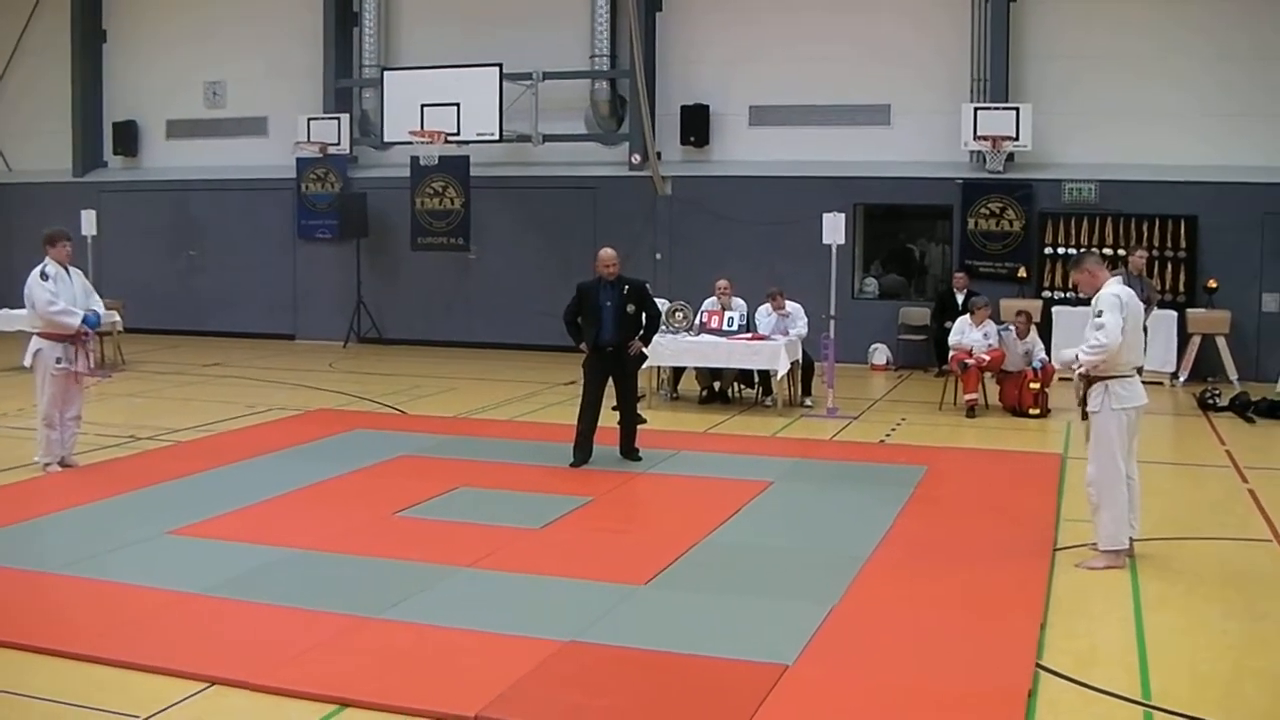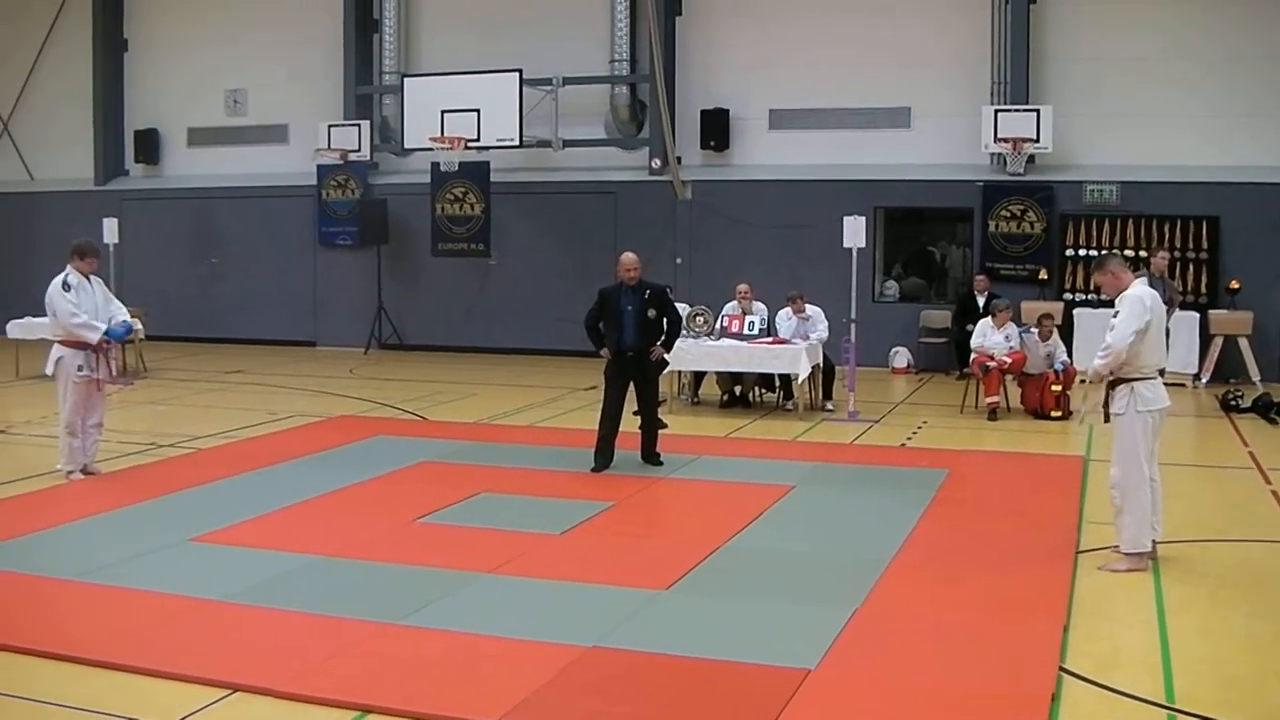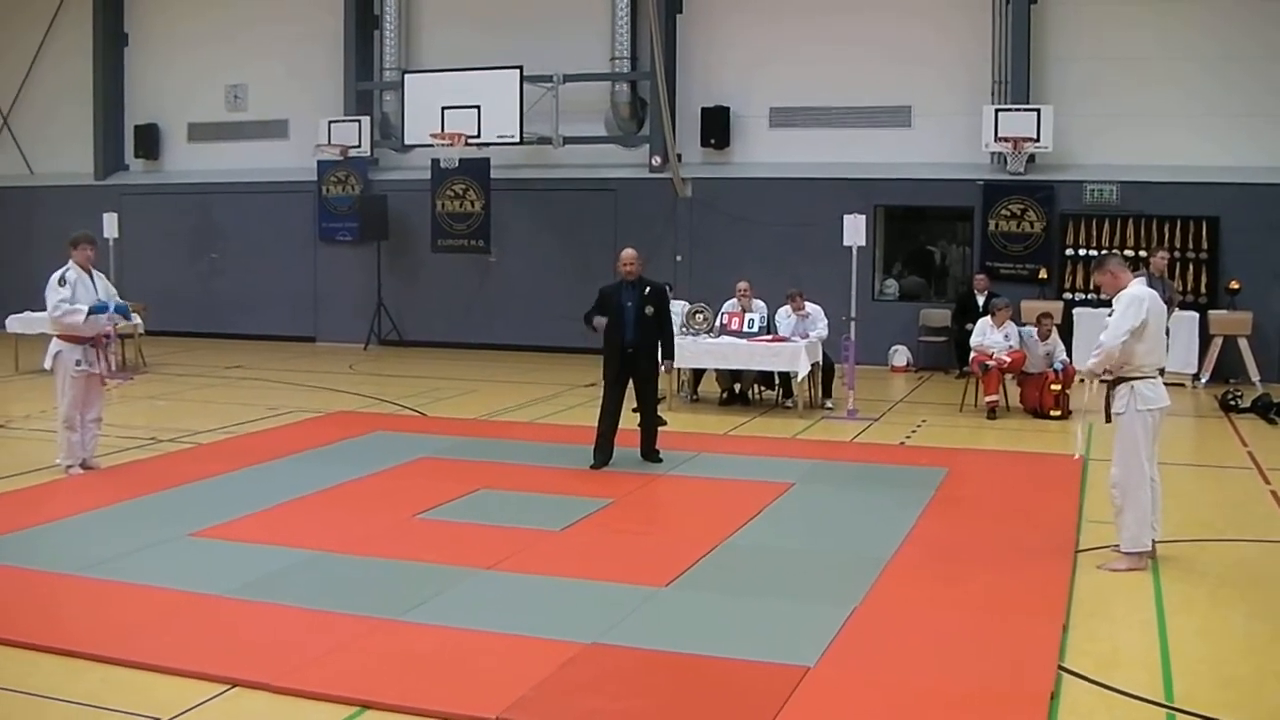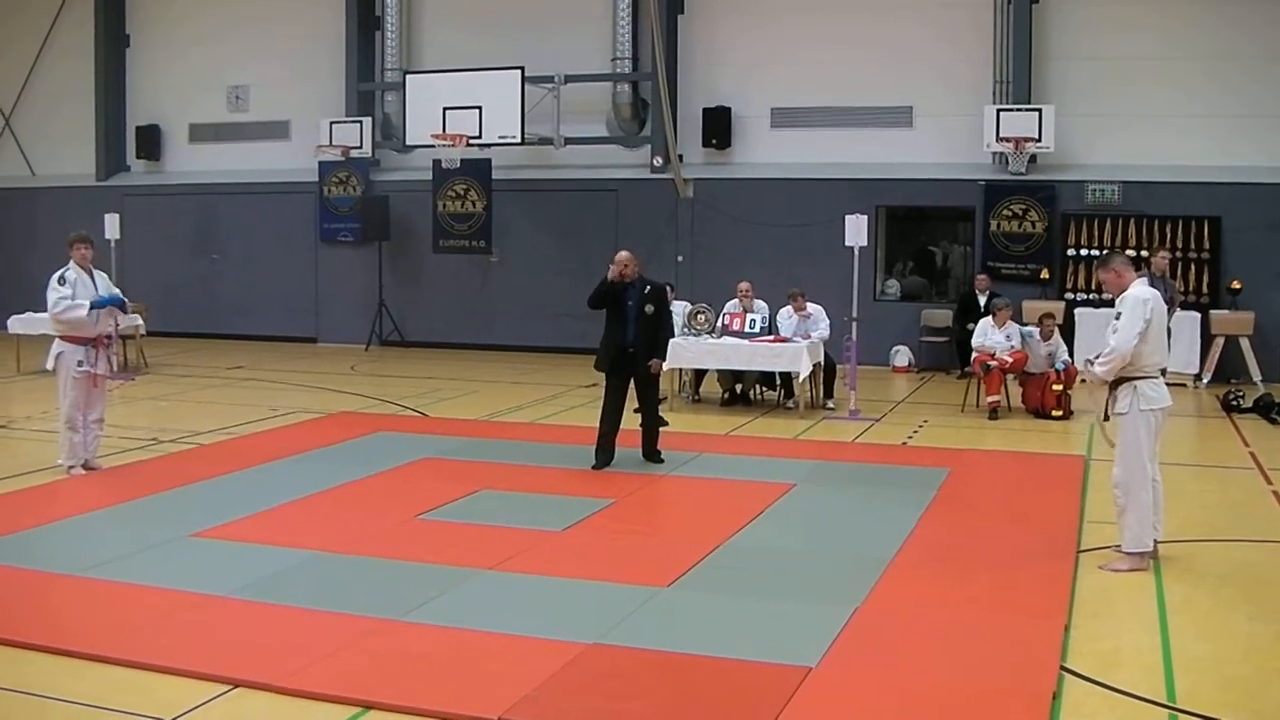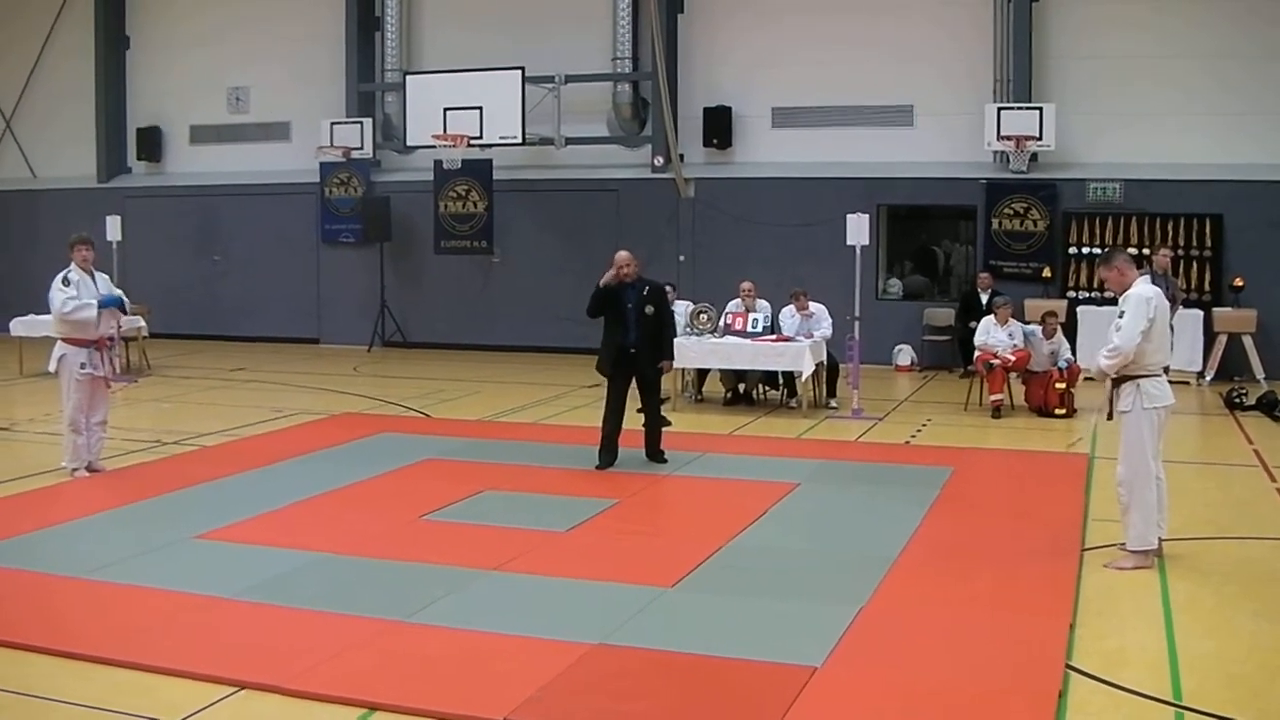
dt=0.4s
person 1, frame 1
left shoulder: (1109, 297)
right shoulder: (1126, 294)
left elbow: (1106, 343)
left wrist: (1074, 357)
right wrist: (1090, 364)
left hip: (1112, 393)
right hip: (1124, 388)
left knee: (1105, 471)
right knee: (1122, 468)
left ankle: (1113, 549)
right ankle: (1122, 538)
person 1, frame 2
left shoulder: (1134, 299)
right shoulder: (1148, 296)
left elbow: (1116, 344)
left wrist: (1097, 369)
right wrist: (1110, 368)
left hip: (1135, 395)
right hip: (1145, 390)
left knee: (1128, 474)
right knee: (1144, 470)
left ankle: (1135, 552)
right ankle: (1145, 540)
person 1, frame 3
left shoulder: (1131, 298)
right shoulder: (1149, 296)
left elbow: (1110, 343)
left wrist: (1092, 367)
right wrist: (1109, 366)
left hip: (1135, 394)
right hip: (1146, 389)
left knee: (1129, 472)
right knee: (1143, 469)
left ankle: (1135, 551)
right ankle: (1144, 539)
person 1, frame 4
left shoulder: (1134, 299)
right shoulder: (1150, 296)
left elbow: (1122, 347)
left wrist: (1099, 372)
right wrist: (1104, 363)
left hip: (1138, 394)
right hip: (1147, 389)
left knee: (1131, 473)
right knee: (1145, 469)
left ankle: (1137, 552)
right ankle: (1146, 540)
person 1, frame 5
left shoulder: (1137, 297)
right shoulder: (1151, 294)
left elbow: (1124, 345)
left wrist: (1103, 366)
right wrist: (1112, 365)
left hip: (1140, 393)
right hip: (1150, 388)
left knee: (1134, 471)
right knee: (1148, 467)
left ankle: (1141, 550)
right ankle: (1150, 538)
person 2, frame 1
left shoulder: (76, 275)
right shoulder: (42, 275)
left elbow: (94, 299)
right elbow: (49, 307)
left wrist: (94, 314)
right wrist: (82, 317)
left hip: (74, 347)
right hip: (50, 348)
left knee: (73, 406)
right knee: (50, 406)
left ankle: (65, 453)
right ankle: (49, 458)
person 2, frame 2
left shoulder: (96, 283)
right shoulder: (62, 284)
left elbow: (112, 306)
right elbow: (73, 320)
left wrist: (124, 323)
right wrist: (106, 331)
left hip: (94, 355)
right hip: (71, 355)
left knee: (94, 413)
right knee: (72, 414)
left ankle: (87, 461)
right ankle: (72, 465)
person 2, frame 3
left shoulder: (99, 278)
right shoulder: (62, 278)
left elbow: (113, 302)
right elbow: (56, 311)
left wrist: (120, 309)
right wrist: (89, 310)
left hip: (93, 349)
right hip: (69, 350)
left knee: (93, 408)
right knee: (70, 408)
left ankle: (86, 455)
right ankle: (70, 460)
person 2, frame 4
left shoulder: (101, 278)
right shoulder: (63, 277)
left elbow: (119, 301)
right elbow: (56, 309)
left wrist: (117, 302)
right wrist: (91, 305)
left hip: (96, 350)
right hip: (72, 350)
left knee: (95, 408)
right knee: (73, 409)
left ankle: (89, 456)
right ankle: (72, 460)
person 2, frame 5
left shoulder: (102, 279)
right shoulder: (65, 279)
left elbow: (116, 309)
right elbow: (64, 308)
left wrist: (119, 302)
right wrist: (98, 303)
left hip: (98, 352)
right hip: (74, 352)
left knee: (98, 410)
right knee: (75, 411)
left ankle: (92, 458)
right ankle: (76, 463)
person 3, frame 1
left shoulder: (636, 287)
right shoulder: (585, 289)
left elbow: (654, 314)
right elbow: (569, 316)
left wrist: (644, 340)
right wrist: (580, 341)
left hip: (625, 354)
right hip: (596, 355)
left knee: (628, 406)
right knee: (589, 405)
left ankle: (628, 448)
right ankle: (582, 452)
person 3, frame 2
left shoulder: (657, 293)
right shoulder: (607, 294)
left elbow: (675, 320)
right elbow: (590, 322)
left wrist: (665, 346)
right wrist: (601, 346)
left hip: (647, 360)
right hip: (617, 361)
left knee: (649, 410)
right knee: (610, 411)
left ankle: (649, 453)
right ankle: (603, 457)
person 3, frame 3
left shoulder: (656, 291)
right shoulder: (608, 291)
left elbow: (665, 326)
right elbow: (589, 316)
left wrist: (668, 356)
right wrist: (594, 320)
left hip: (645, 357)
right hip: (617, 358)
left knee: (648, 407)
right knee: (609, 408)
left ankle: (649, 450)
right ankle: (602, 454)
person 3, frame 4
left shoulder: (656, 290)
right shoulder: (613, 289)
left elbow: (665, 326)
right elbow: (593, 303)
left wrist: (659, 356)
right wrist: (609, 279)
left hip: (646, 357)
right hip: (617, 357)
left knee: (649, 407)
right knee: (611, 408)
left ankle: (650, 451)
right ankle: (604, 454)
person 3, frame 5
left shoulder: (655, 289)
right shoulder: (610, 291)
left elbow: (666, 325)
right elbow: (592, 313)
left wrist: (668, 355)
right wrist: (602, 286)
left hip: (648, 357)
right hip: (618, 358)
left knee: (652, 407)
right knee: (614, 408)
left ankle: (654, 450)
right ankle: (608, 454)
